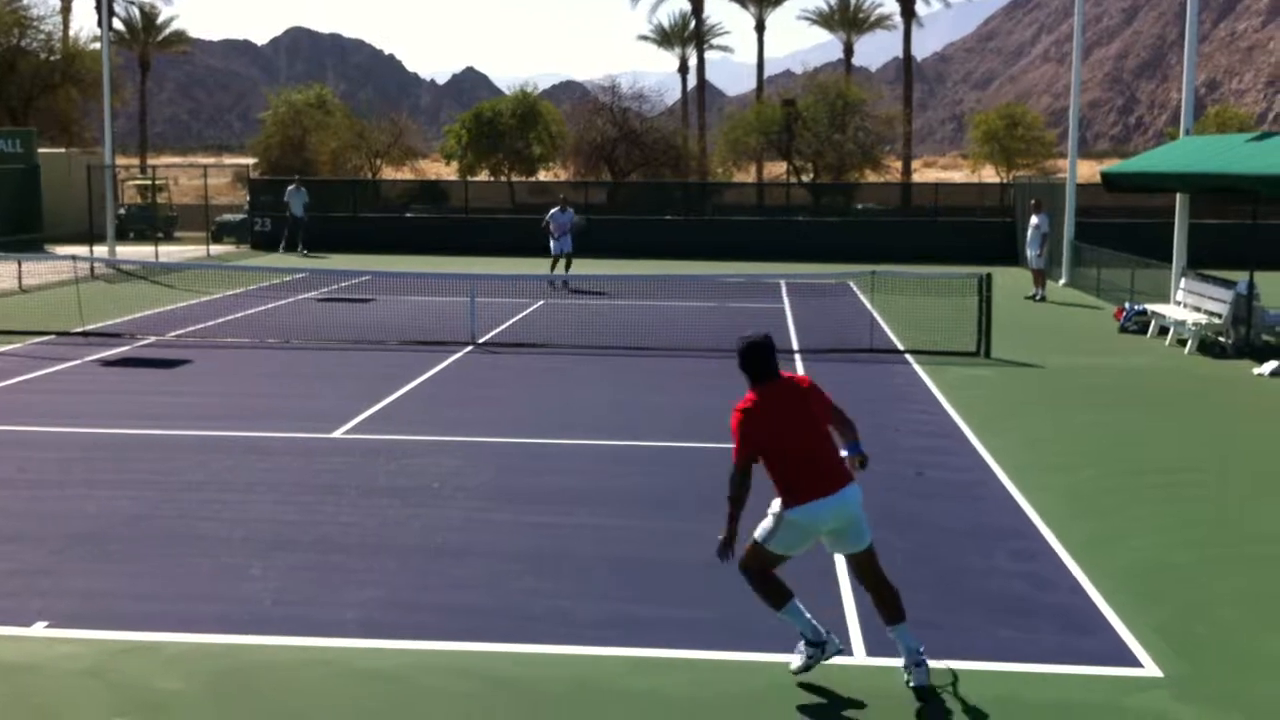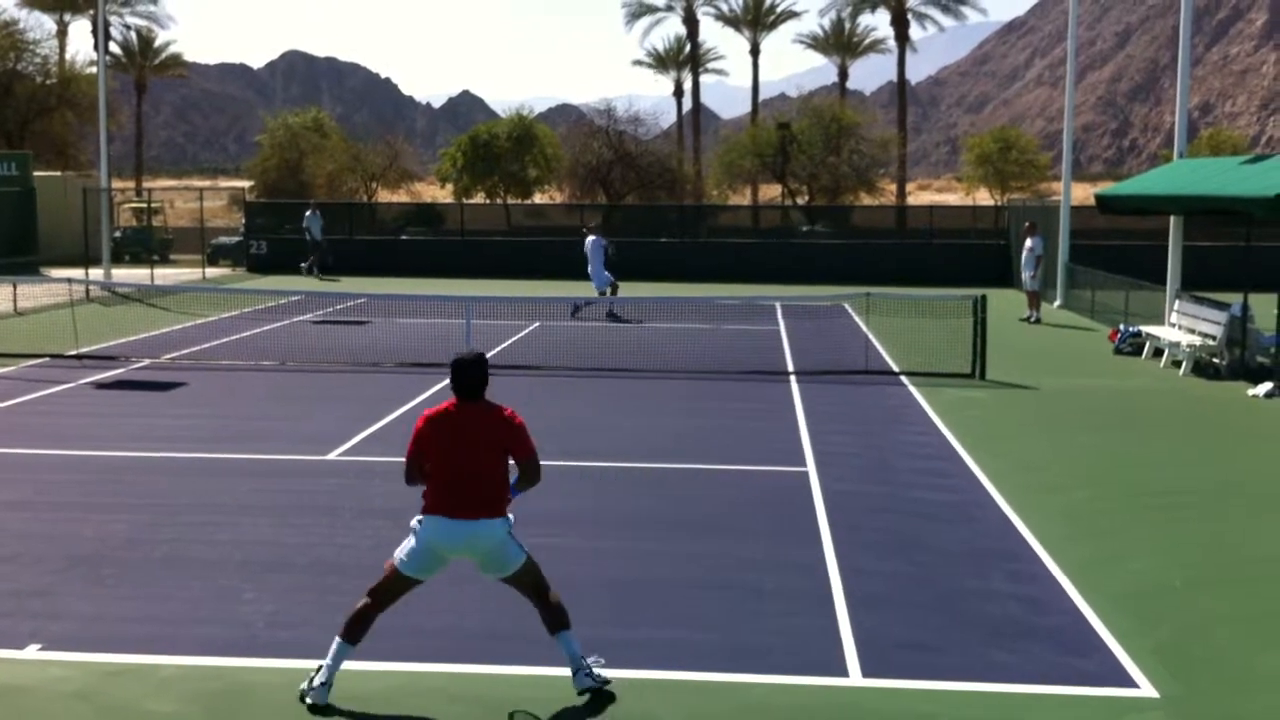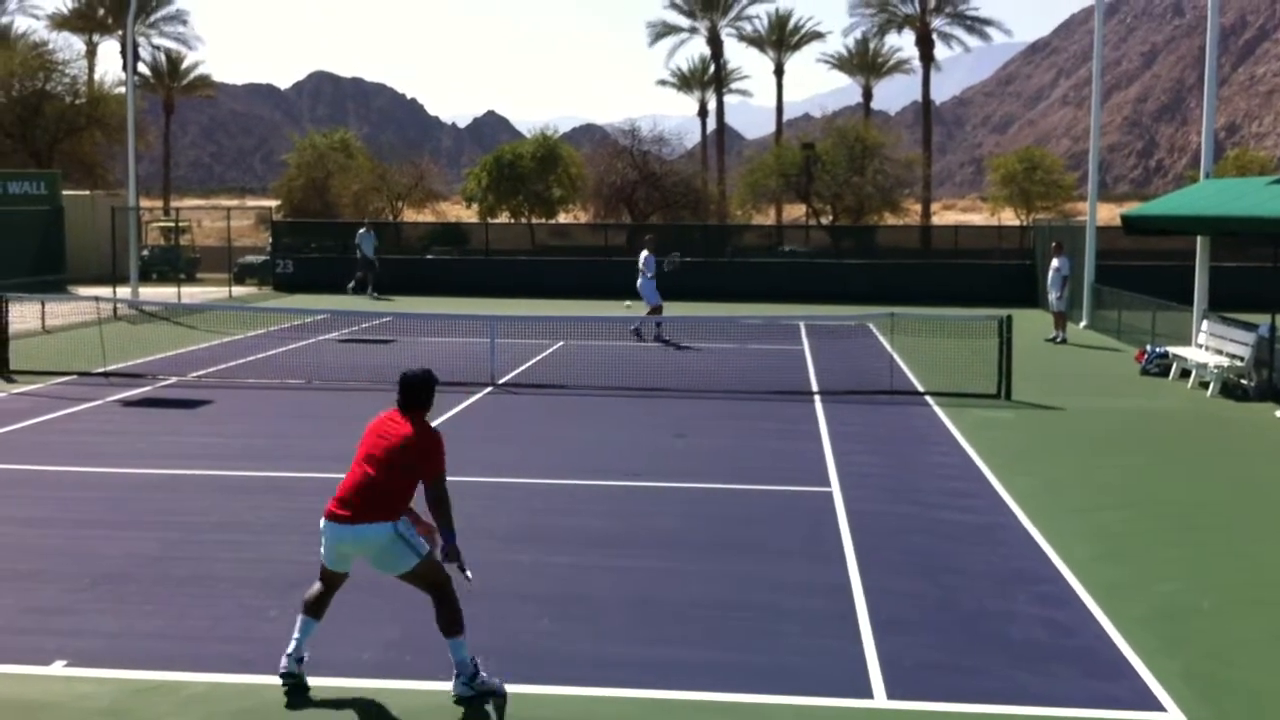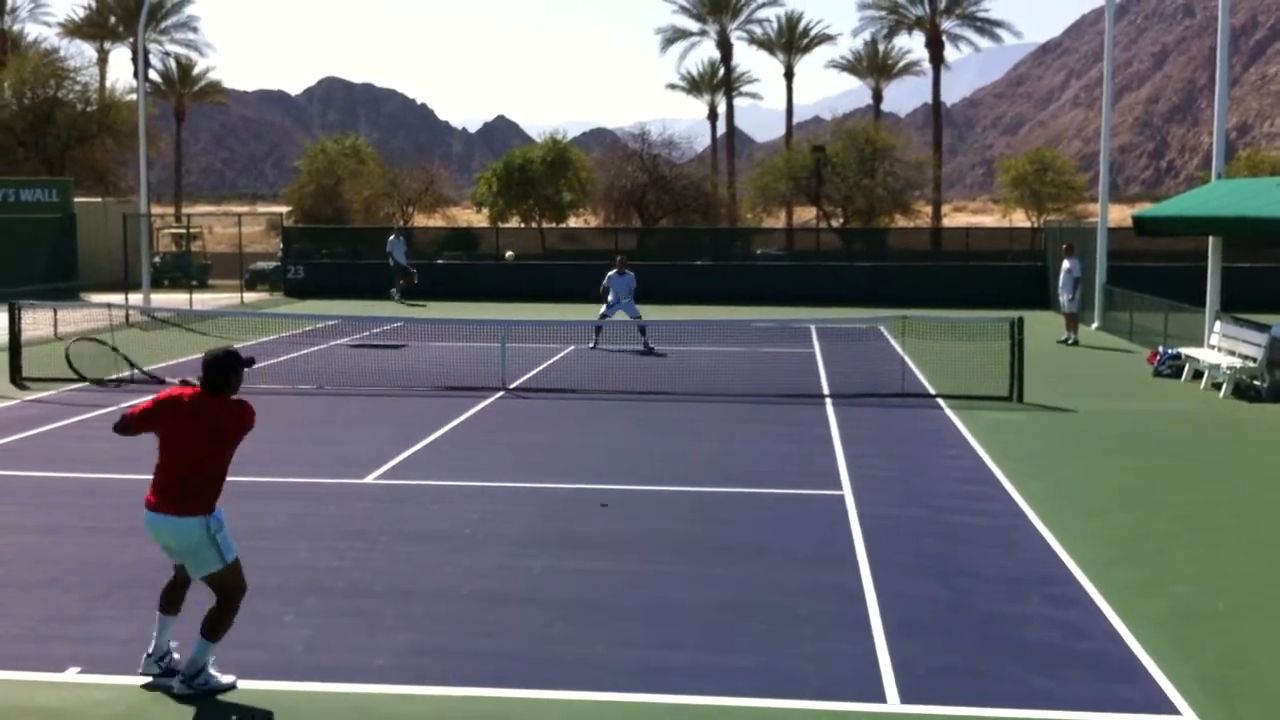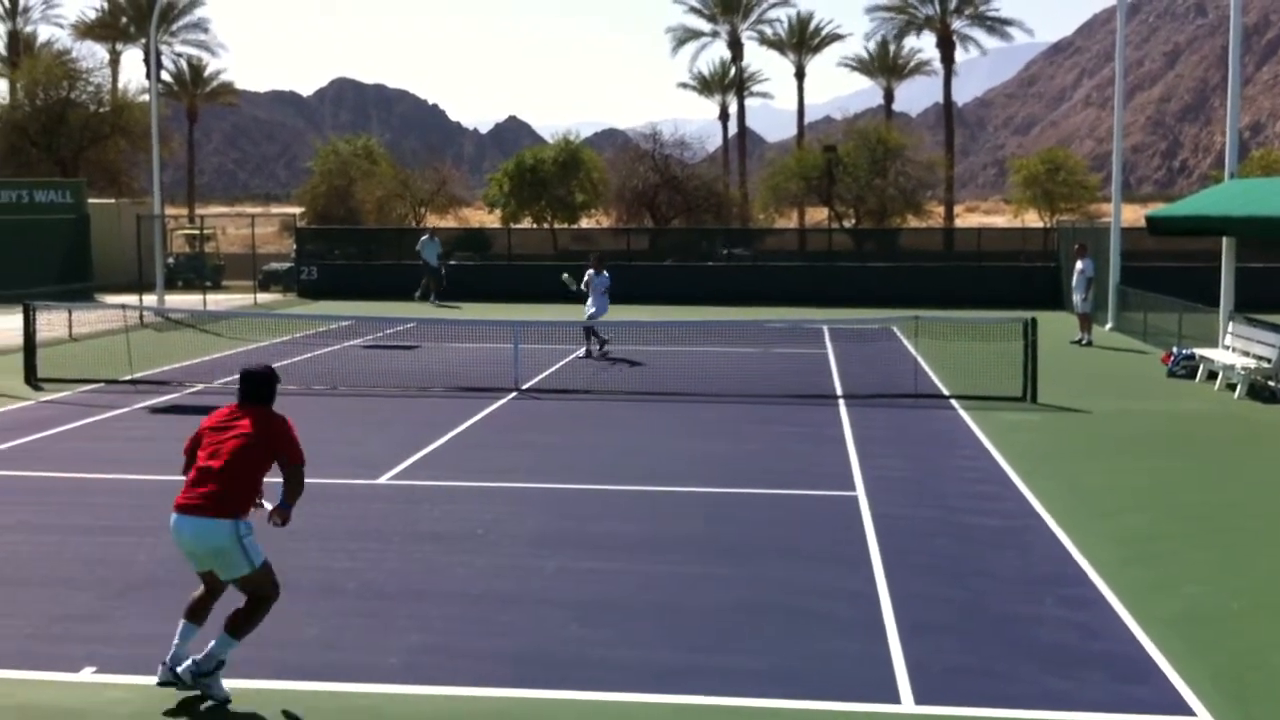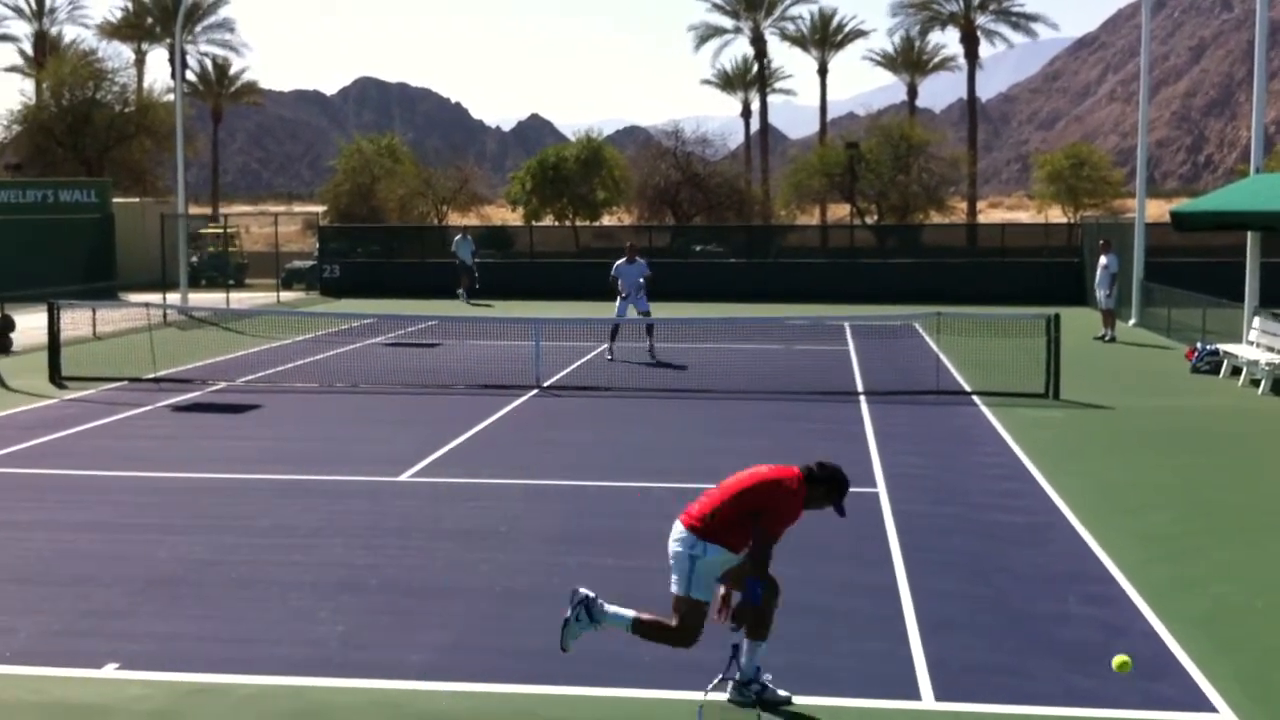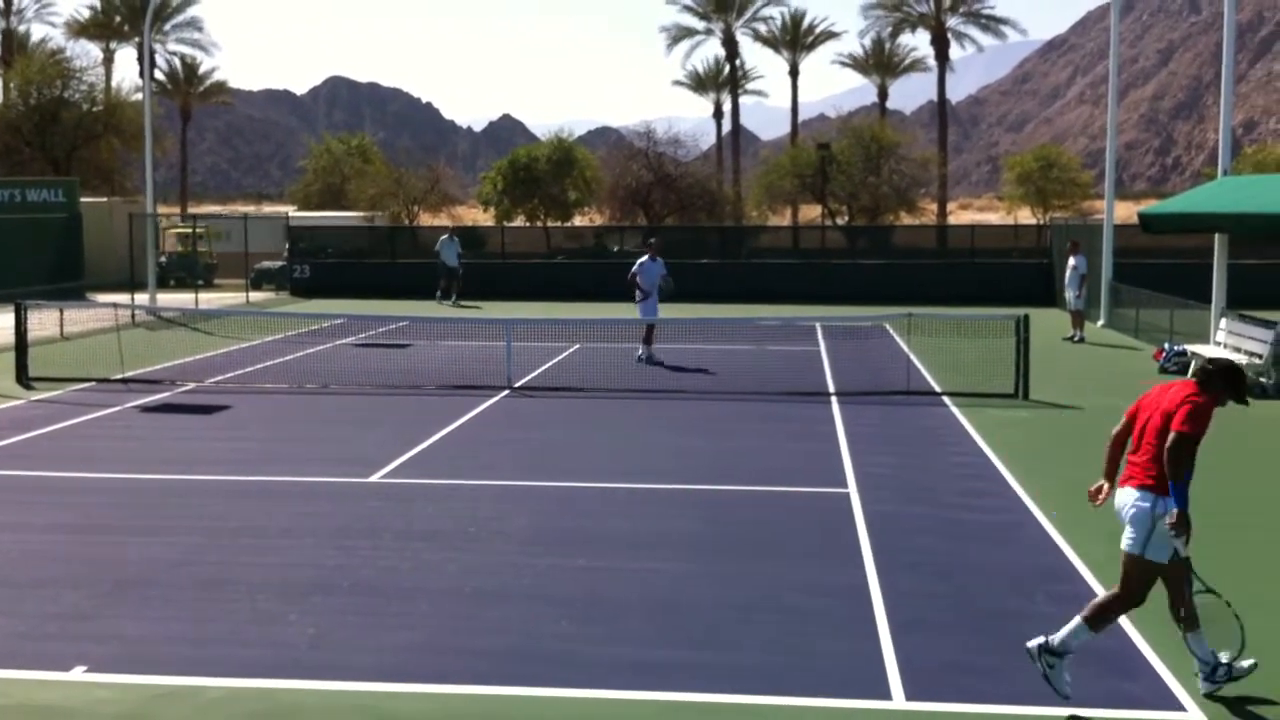
dt=0.7s
person 1, frame 1
left shoulder: (748, 412)
right shoulder: (804, 385)
left elbow: (741, 477)
right elbow: (844, 422)
left wrist: (730, 531)
right wrist: (852, 454)
left hip: (803, 510)
right hip: (846, 494)
left knee: (753, 568)
right knee: (872, 577)
left ankle: (814, 637)
right ankle: (914, 662)
person 1, frame 2
left shoulder: (430, 419)
right shoulder: (506, 420)
left elbow: (412, 476)
right elbow: (533, 474)
right wrist: (511, 490)
left hip: (437, 527)
right hip: (489, 527)
left knee: (377, 596)
right knee: (540, 592)
left ankle: (324, 680)
right ankle: (581, 671)
person 1, frame 3
left shoulder: (378, 423)
right shoulder: (426, 436)
right elbow: (436, 495)
left wrist: (412, 518)
right wrist: (448, 540)
left hip: (336, 523)
right hip: (375, 529)
left knee: (327, 583)
right knee: (442, 589)
left ankle: (292, 659)
right ankle: (467, 676)
person 1, frame 4
left shoulder: (172, 401)
right shoulder: (239, 412)
left elbow: (121, 426)
left hip: (156, 514)
right hip: (194, 520)
left knee: (183, 575)
right knee: (232, 591)
left ankle: (158, 656)
right ankle: (194, 675)
person 1, frame 5
left shoulder: (214, 420)
right shoulder: (276, 425)
right elbow: (295, 477)
right wrist: (284, 506)
left hip: (183, 519)
right hip: (222, 526)
left knee: (213, 586)
right knee: (264, 594)
left ankle: (174, 665)
right ankle: (205, 667)
person 1, frame 6
left shoulder: (780, 478)
right shoulder: (792, 493)
right elbow: (762, 550)
left wrist: (727, 588)
right wrist: (750, 600)
left hip: (704, 541)
right hip: (699, 545)
left knee: (767, 593)
right knee: (683, 636)
left ankle: (747, 680)
right ankle: (593, 609)
person 1, frame 7
left shoulder: (1163, 390)
right shoulder: (1196, 403)
left elbow: (1119, 433)
right elbow: (1174, 448)
left wrist: (1108, 479)
right wrist: (1180, 505)
left hip: (1131, 492)
right hip: (1150, 500)
left knee: (1180, 582)
right knee: (1130, 592)
left ankle: (1210, 668)
right ankle: (1055, 649)
